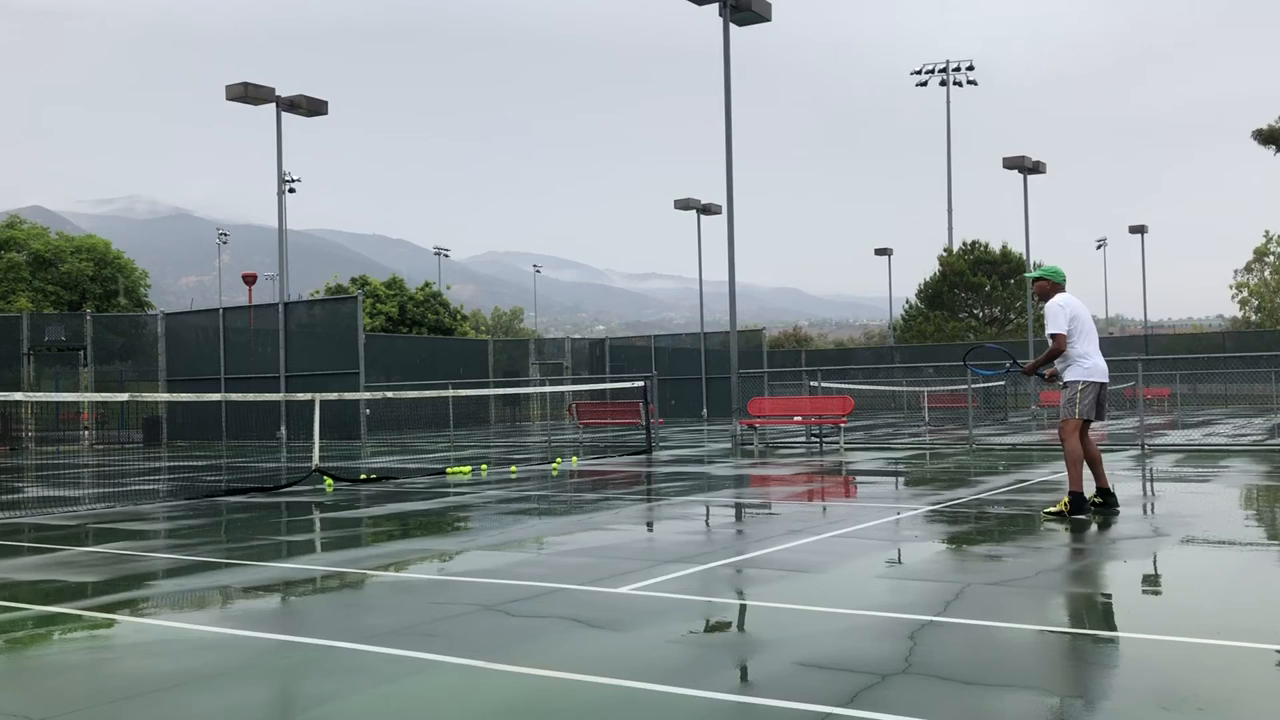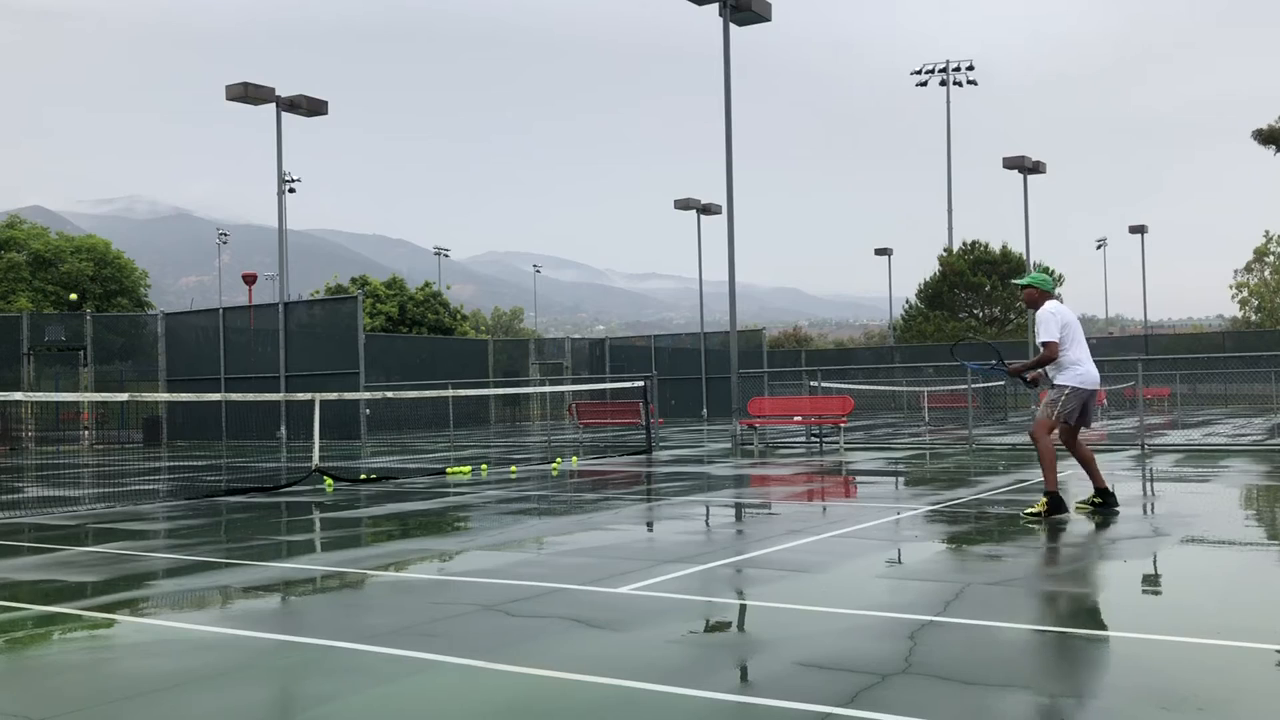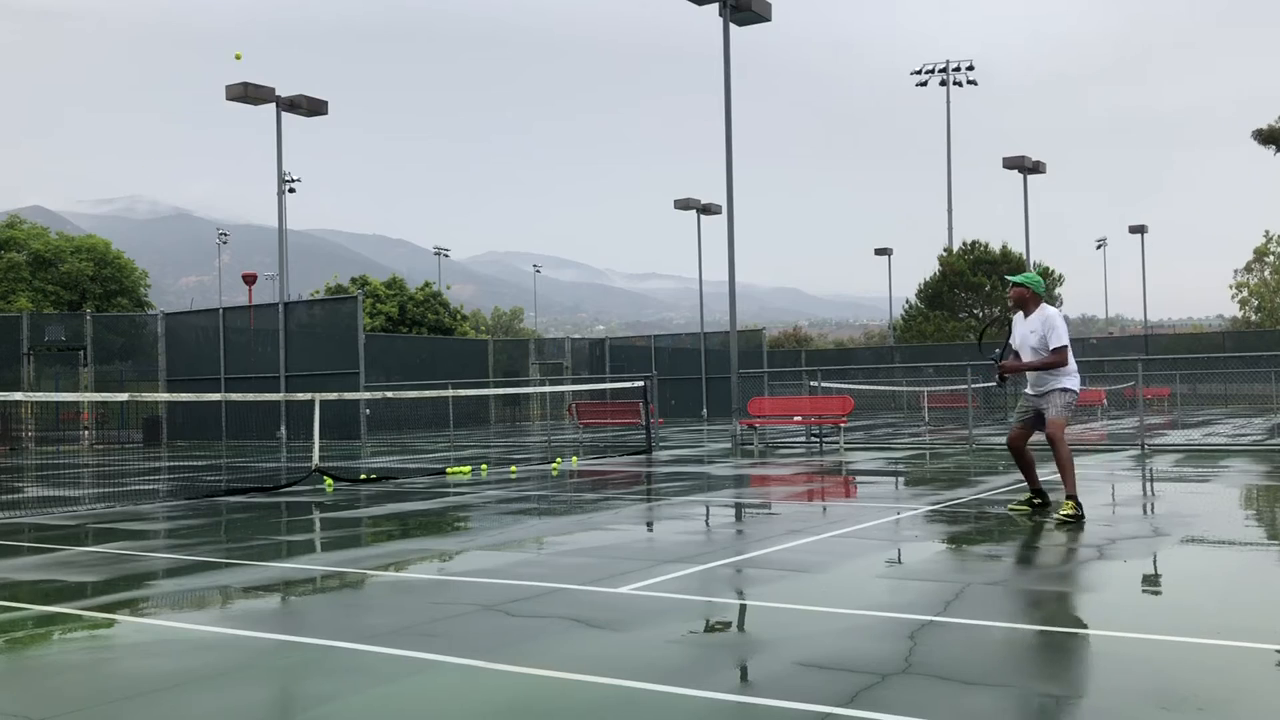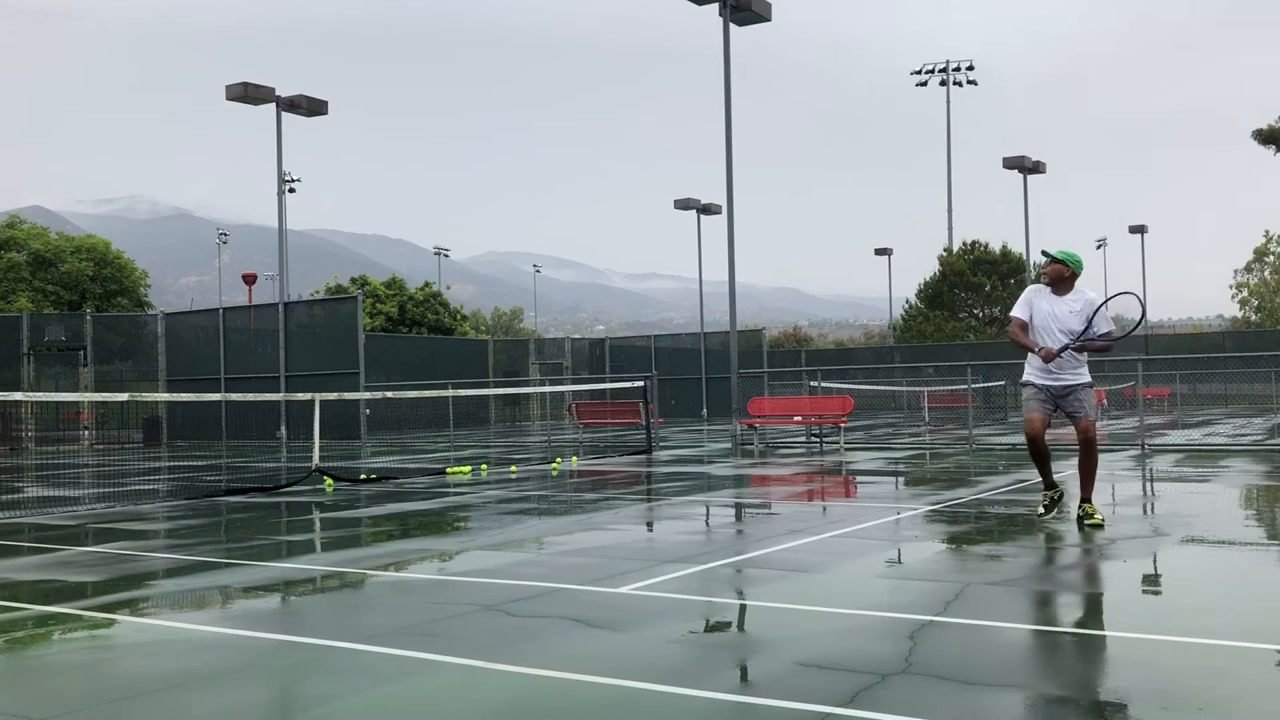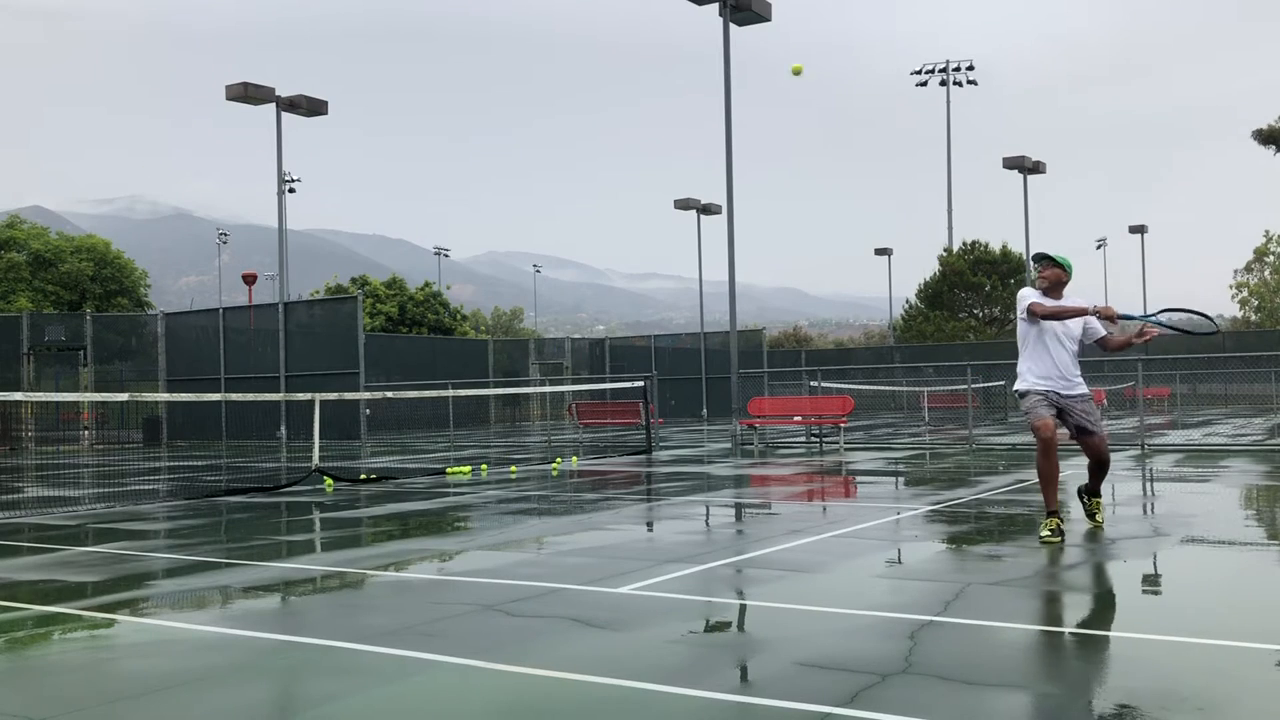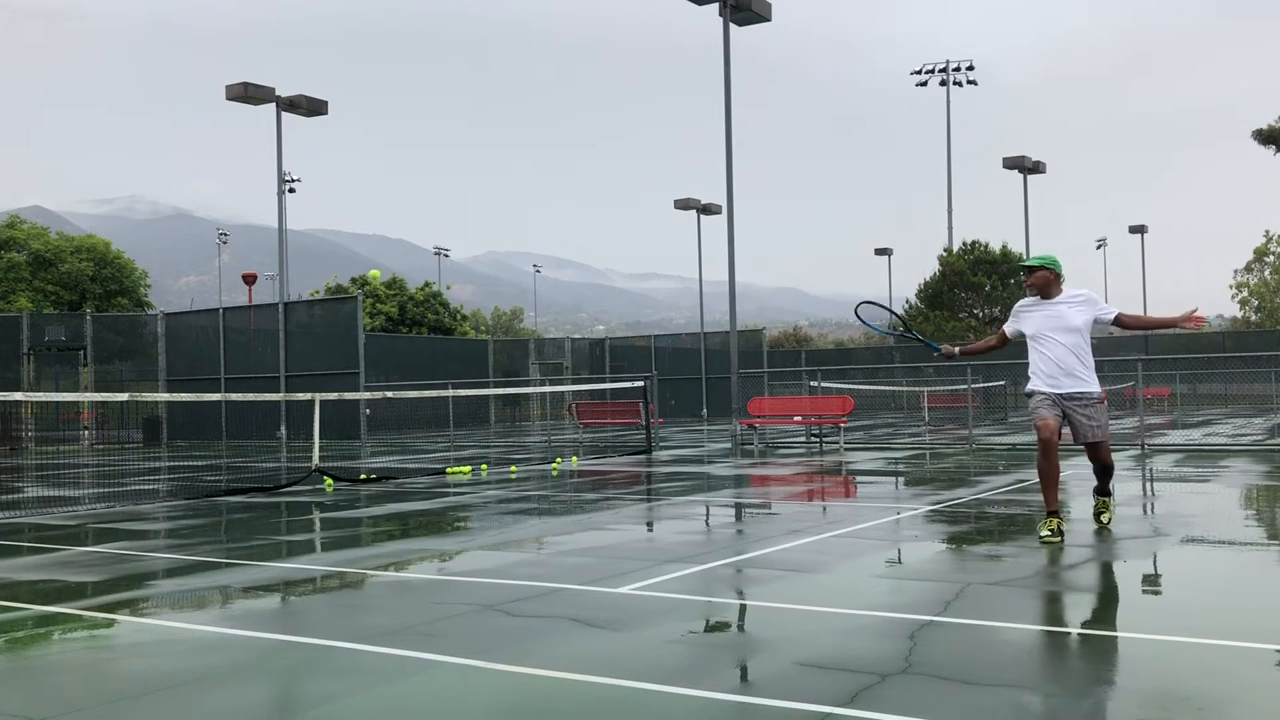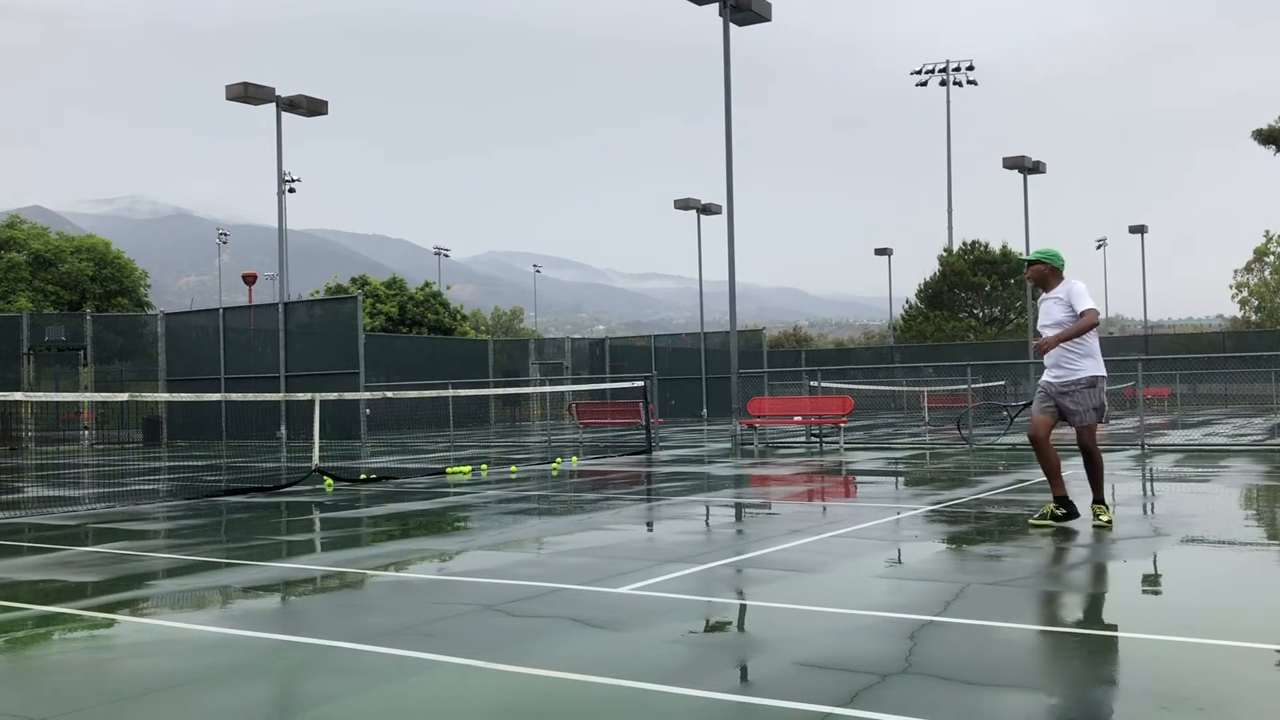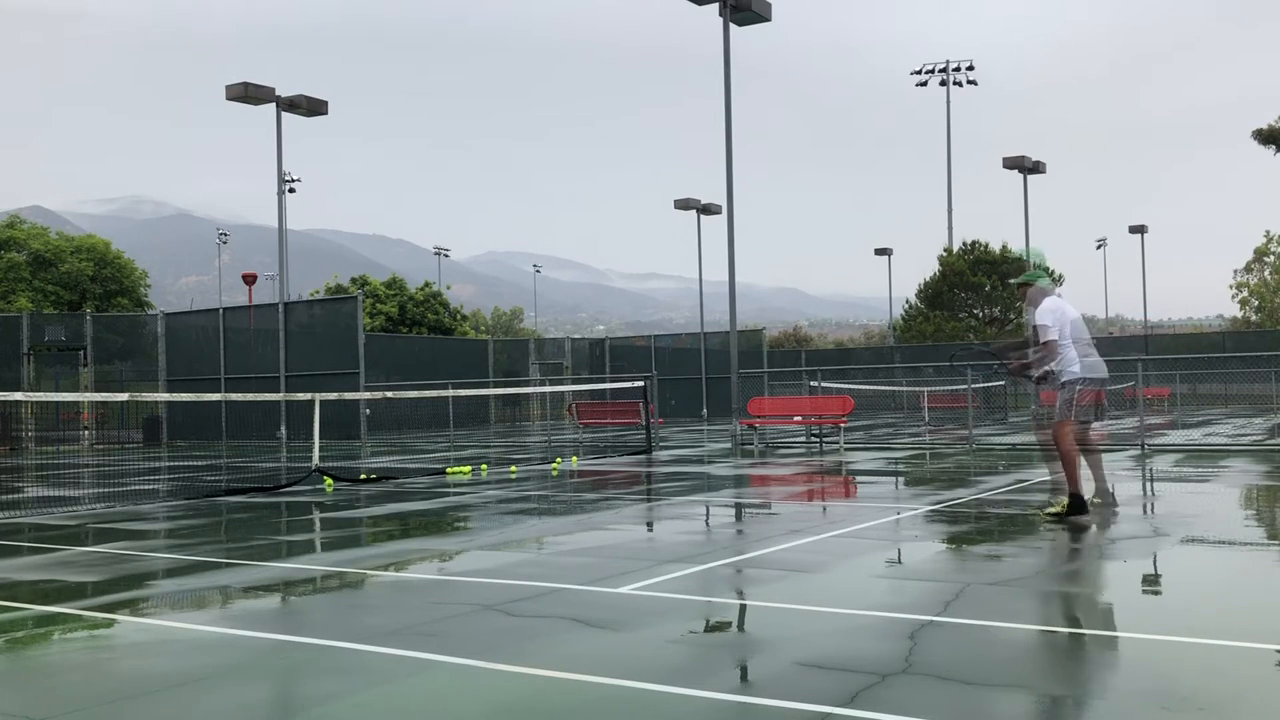
dt=0.4s
person 1, frame 1
left shoulder: (1055, 304)
right shoulder: (1072, 302)
left elbow: (1060, 346)
left wrist: (1035, 365)
right wrist: (1059, 369)
left hip: (1081, 376)
right hip: (1095, 373)
left knee: (1068, 433)
right knee: (1079, 435)
left ankle: (1076, 499)
right ankle: (1105, 496)
person 1, frame 2
left shoulder: (1046, 312)
right shoulder: (1057, 310)
left elbow: (1052, 353)
left wrist: (1022, 368)
right wrist: (1041, 374)
left hip: (1072, 381)
right hip: (1086, 379)
left knee: (1038, 432)
right knee: (1070, 439)
left ankle: (1052, 498)
right ankle: (1103, 495)
person 1, frame 3
left shoulder: (1050, 316)
right shoulder: (1018, 319)
left elbow: (1061, 359)
right elbow: (1018, 355)
left wrist: (1021, 367)
right wrist: (1005, 369)
left hip: (1061, 386)
right hip: (1034, 390)
left knee: (1054, 434)
right knee: (1014, 441)
left ankle: (1071, 500)
right ankle: (1038, 496)
person 1, frame 4
left shoulder: (1089, 300)
right shoulder: (1033, 294)
left elbow: (1105, 343)
right elbow: (1015, 331)
left wrist: (1087, 346)
right wrist: (1037, 348)
left hip: (1076, 381)
right hip: (1037, 381)
left knee: (1088, 437)
right knee: (1034, 432)
left ankle: (1086, 504)
right ankle: (1049, 486)
person 1, frame 5
left shoulder: (1079, 307)
right shoulder: (1030, 297)
left elbow: (1108, 342)
right elbow: (1043, 311)
left wrist: (1135, 338)
right wrist: (1092, 311)
left hip: (1074, 391)
right hip: (1035, 389)
left knee: (1100, 453)
right knee: (1046, 436)
left ankle: (1090, 494)
right ankle: (1052, 516)
person 1, frame 6
left shoulder: (1085, 300)
right shoulder: (1022, 308)
left elbow: (1123, 320)
right elbow: (997, 341)
left wrist: (1174, 322)
right wrist: (958, 351)
left hip: (1084, 392)
right hip: (1043, 393)
left knee: (1101, 458)
right knee: (1048, 440)
left ankle: (1103, 492)
right ankle: (1052, 517)
person 1, frame 7
left shoulder: (1074, 288)
right shoulder: (1044, 300)
left elbow: (1091, 320)
left wrist: (1054, 339)
left hip: (1086, 377)
right hip: (1054, 381)
left knee: (1086, 442)
right knee: (1037, 434)
left ankle: (1100, 504)
right ankle: (1062, 505)
person 1, frame 8
left shoulder: (1045, 306)
right shoulder: (1055, 304)
left elbow: (1047, 348)
left wrist: (1022, 366)
right wrist: (1048, 370)
left hip: (1079, 376)
right hip: (1091, 373)
left knee: (1061, 433)
right knee: (1078, 434)
left ankle: (1076, 500)
right ankle: (1103, 493)
